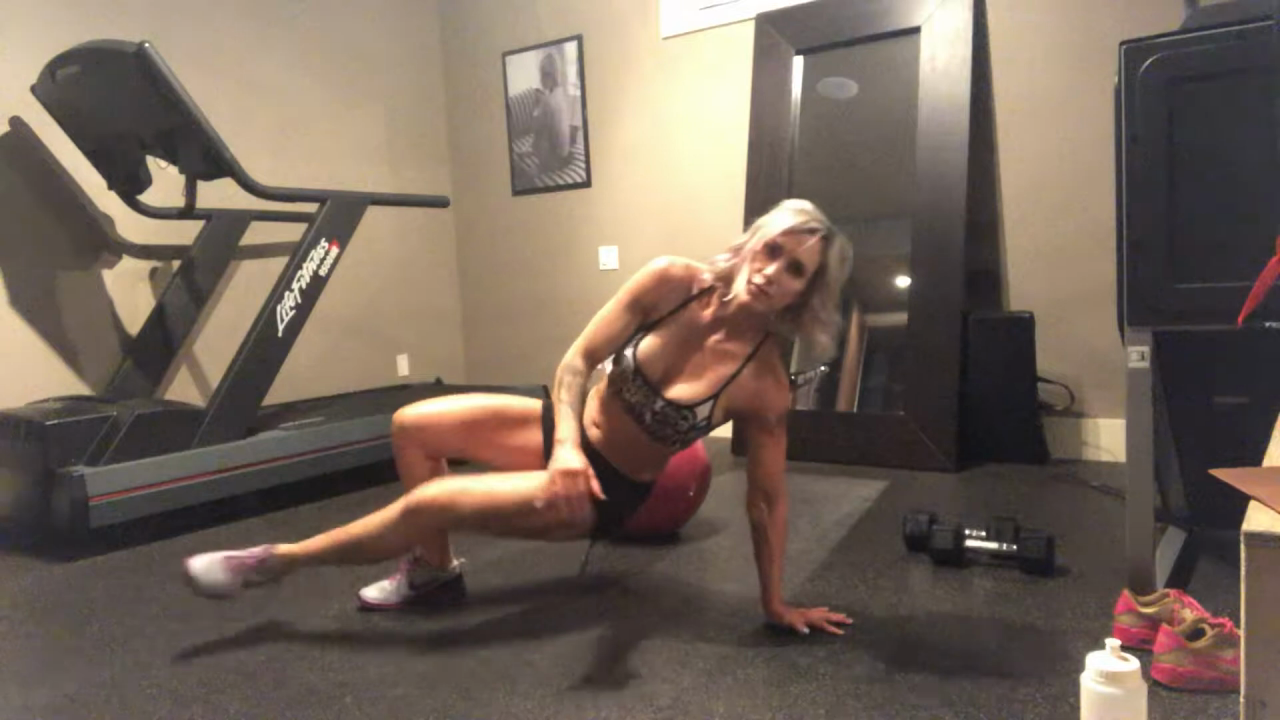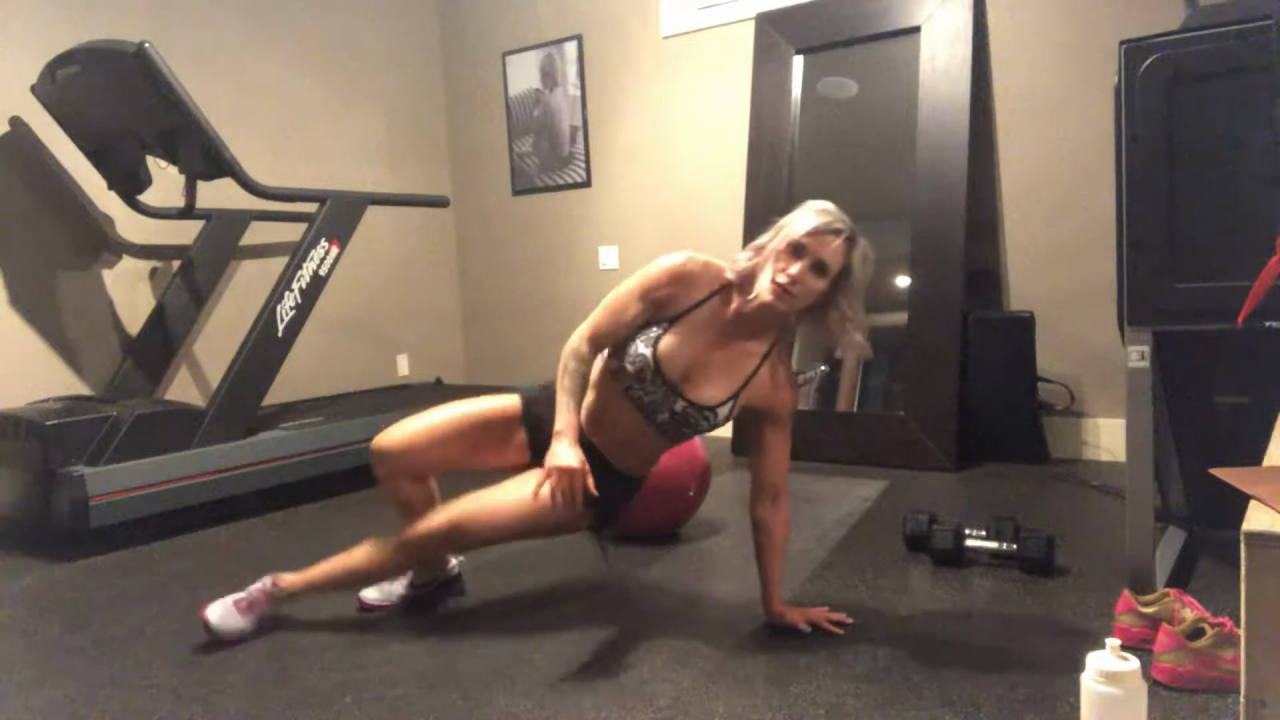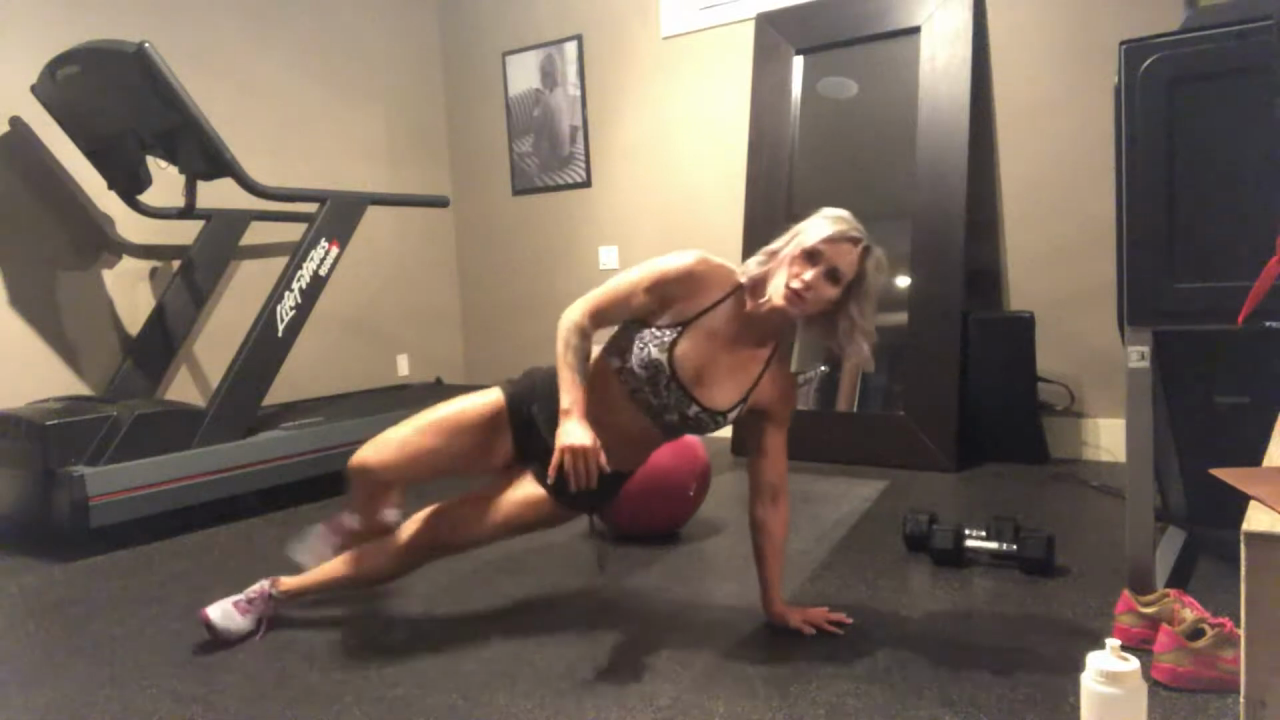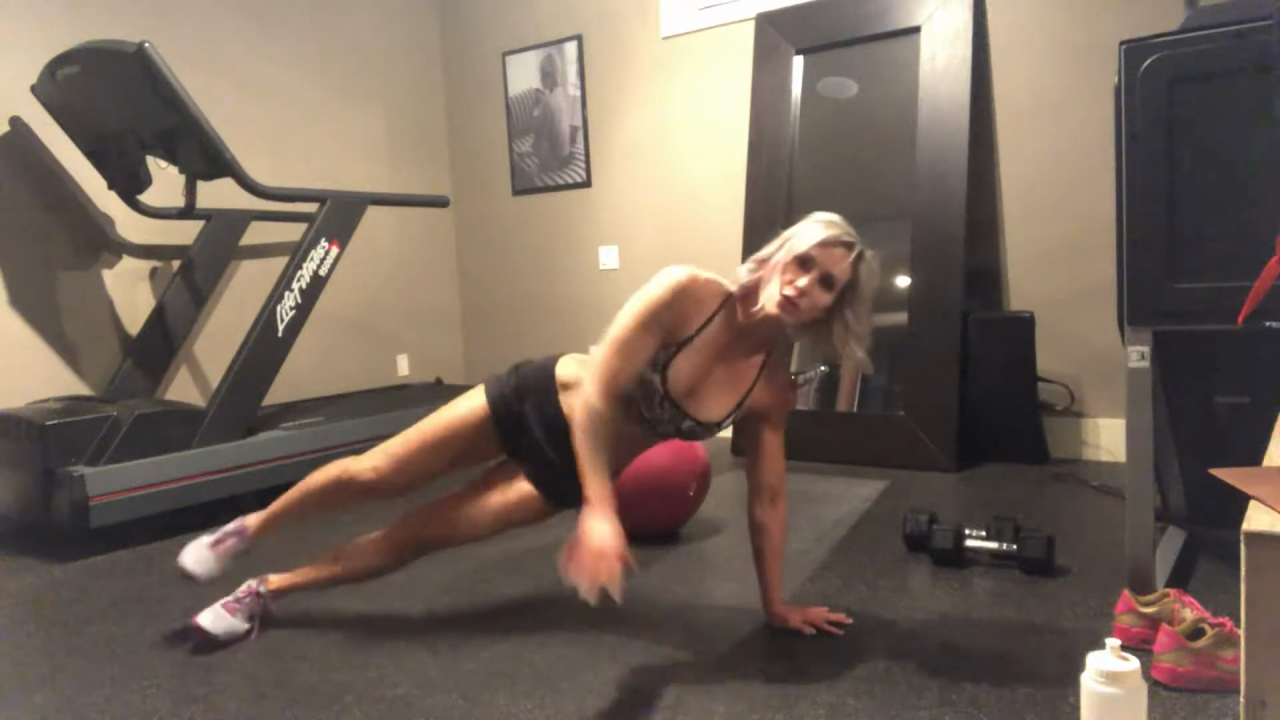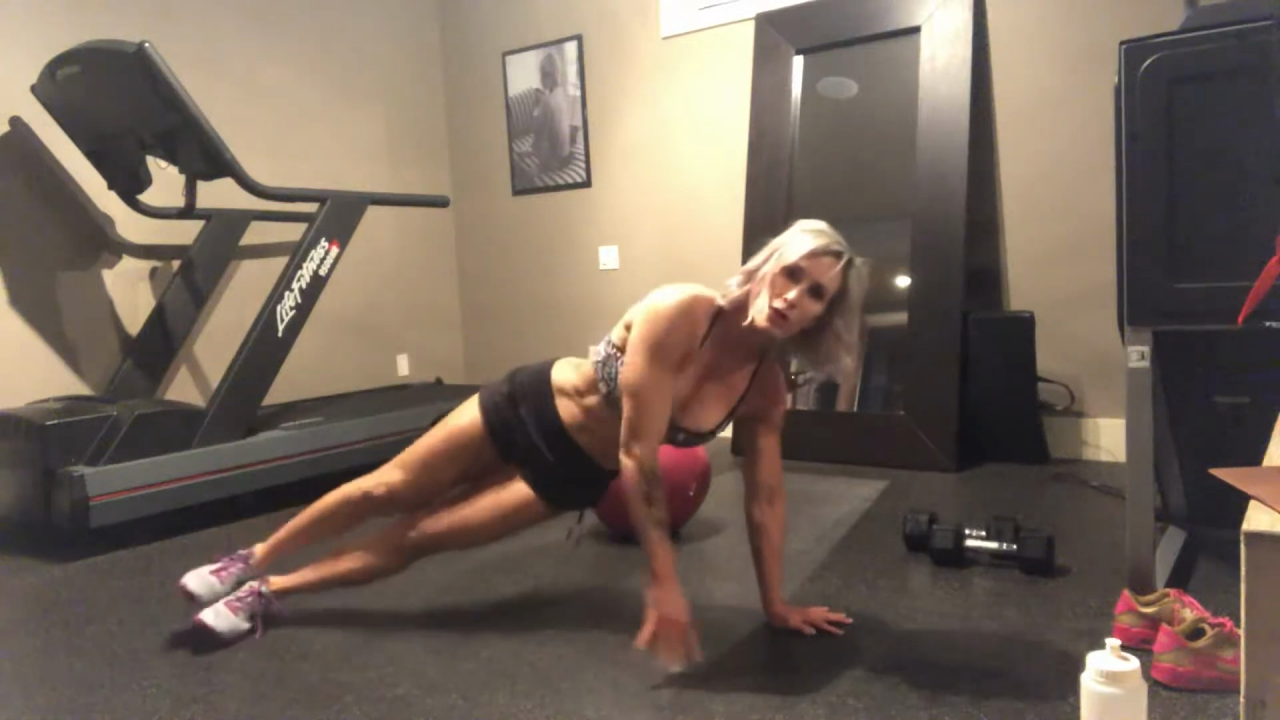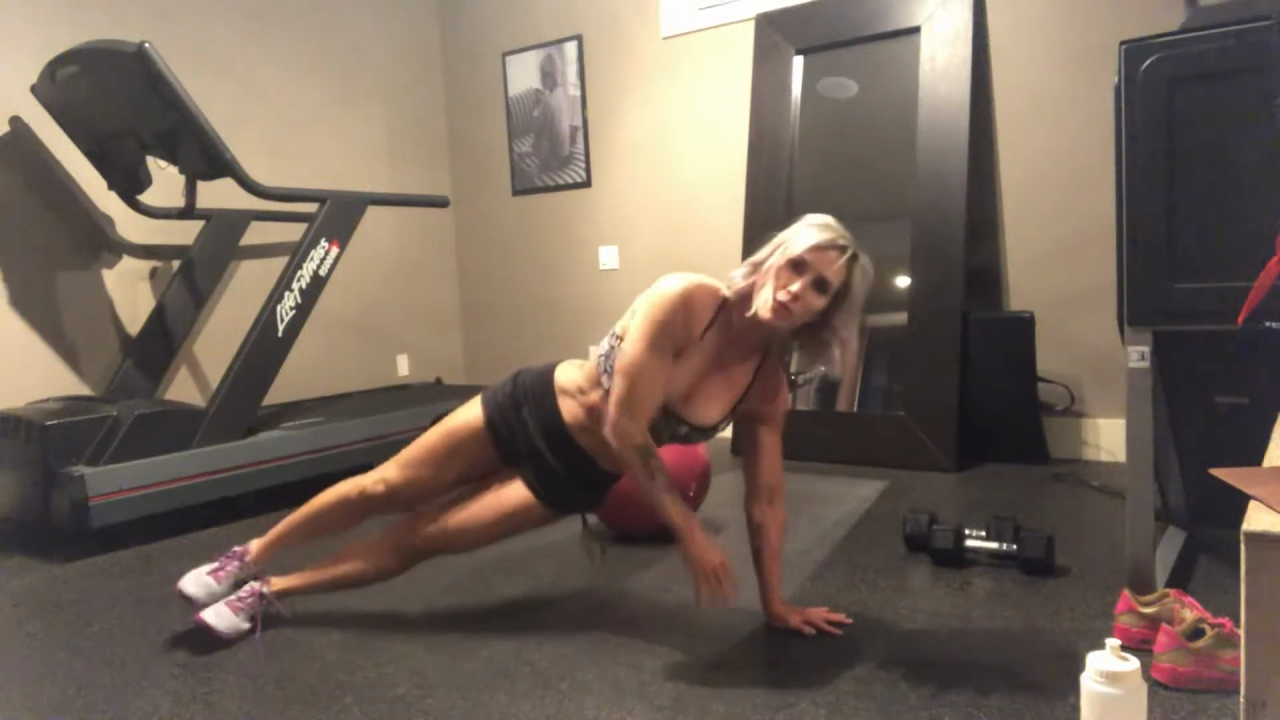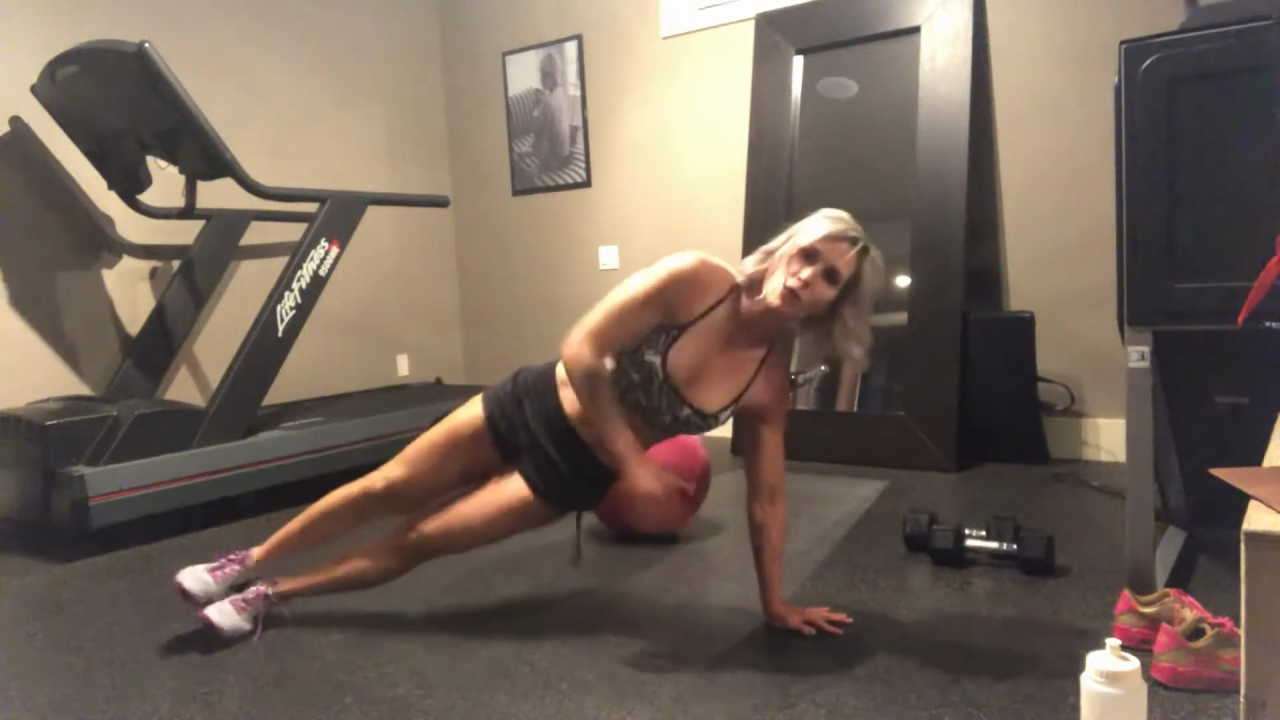
dt=0.2s
person 1, frame 1
left shoulder: (766, 387)
right shoulder: (670, 282)
left elbow: (766, 499)
right elbow: (576, 359)
left wrist: (776, 604)
right wrist: (567, 445)
left hip: (612, 492)
right hip: (571, 430)
left knee: (430, 501)
right knee: (412, 425)
left ankle: (279, 557)
right ankle: (433, 567)
person 1, frame 2
left shoulder: (774, 384)
right shoulder: (686, 277)
left elbow: (769, 498)
right elbow: (580, 345)
left wrist: (776, 603)
right wrist: (564, 436)
left hip: (605, 482)
right hip: (560, 415)
left knee: (428, 529)
right knee: (392, 449)
left ankle: (279, 590)
right ankle: (433, 571)
person 1, frame 3
left shoulder: (775, 385)
right shoulder: (698, 277)
left elbow: (768, 498)
right elbow: (576, 318)
left wrist: (775, 603)
right wrist: (572, 414)
left hip: (584, 473)
right hip: (545, 403)
left knee: (430, 535)
right knee: (373, 466)
left ankle: (278, 590)
right ankle: (365, 526)
person 1, frame 4
left shoulder: (771, 388)
right shoulder: (688, 293)
left elbow: (766, 497)
right elbow: (599, 390)
left wrist: (776, 605)
right wrist: (600, 513)
left hip: (569, 474)
right hip: (538, 400)
left knee: (415, 533)
right knee: (374, 475)
left ankle: (268, 589)
right ankle: (252, 528)
person 1, frame 5
left shoulder: (766, 392)
right shoulder: (681, 311)
left elbow: (764, 500)
right elbow: (638, 457)
left wrist: (776, 604)
right wrist: (664, 581)
left hip: (575, 473)
right hip: (533, 407)
left knee: (418, 536)
right knee: (388, 490)
left ankle: (267, 592)
right ankle: (256, 557)
person 1, frame 6
left shoulder: (768, 390)
right shoulder: (683, 300)
left elbow: (765, 499)
right elbow: (626, 432)
left wrist: (776, 604)
right wrist: (690, 533)
left hip: (575, 476)
right hip: (535, 407)
left knee: (417, 539)
right knee: (385, 490)
left ankle: (267, 591)
right ankle: (251, 555)
person 1, frame 7
left shoulder: (771, 385)
right shoulder: (695, 278)
left elbow: (766, 497)
right elbow: (581, 350)
left wrist: (775, 604)
right wrist: (634, 460)
left hip: (577, 473)
right hip: (539, 404)
left knee: (418, 540)
right knee: (387, 491)
left ankle: (269, 593)
right ankle: (252, 561)
